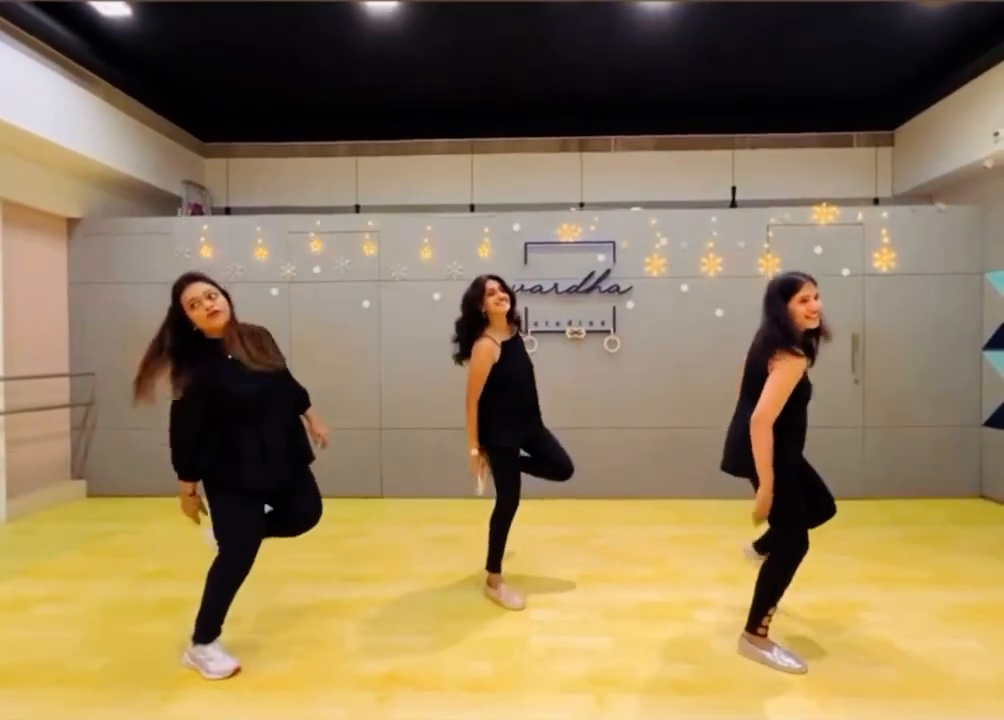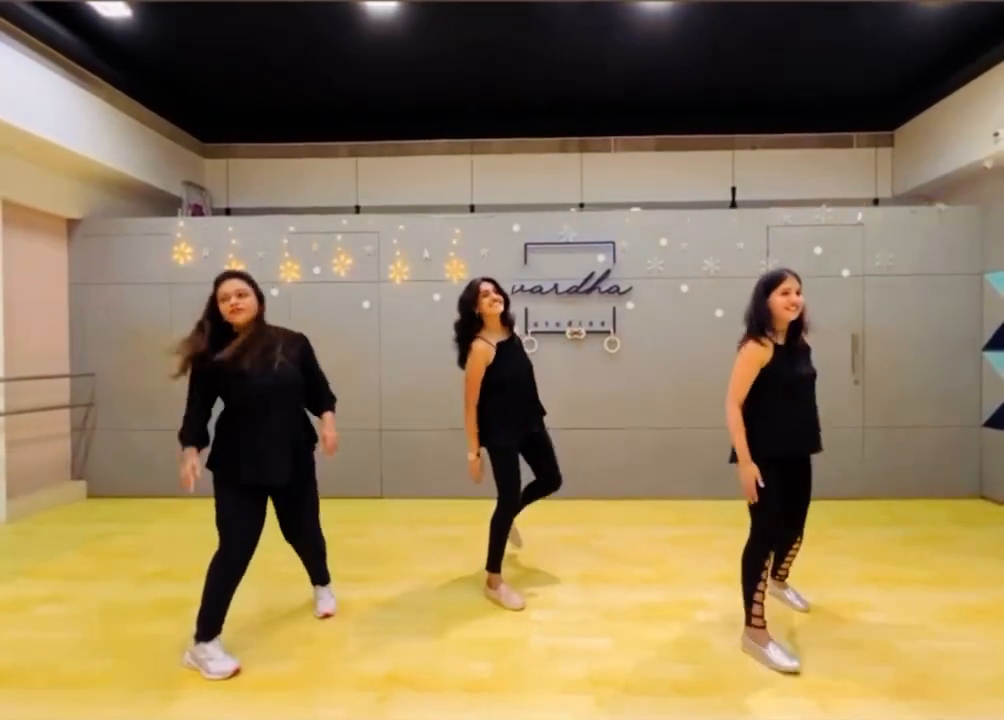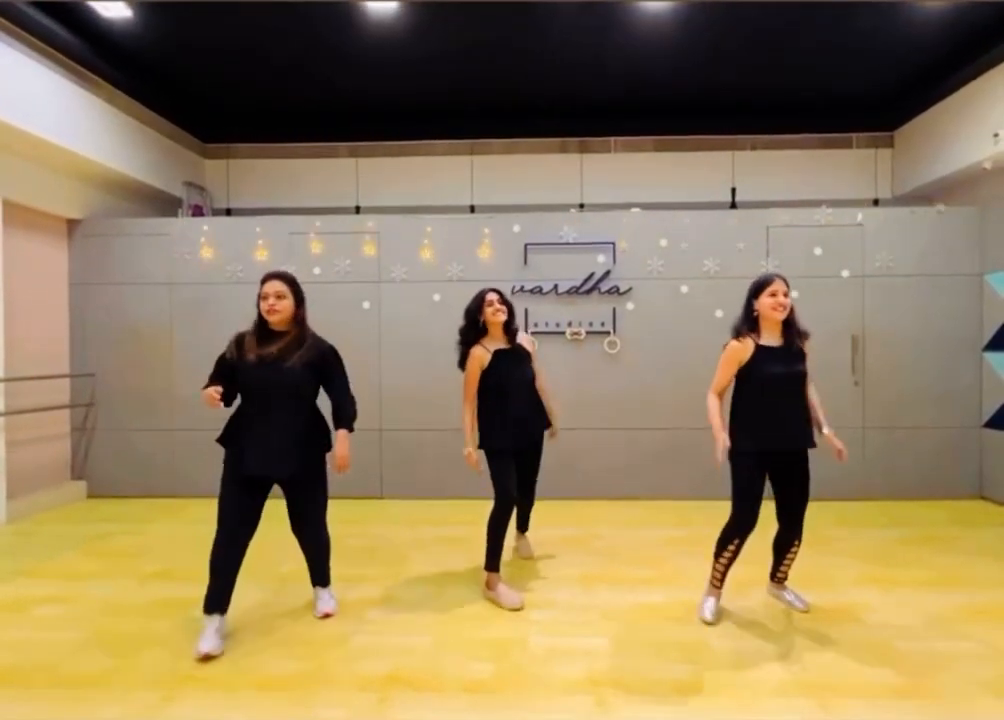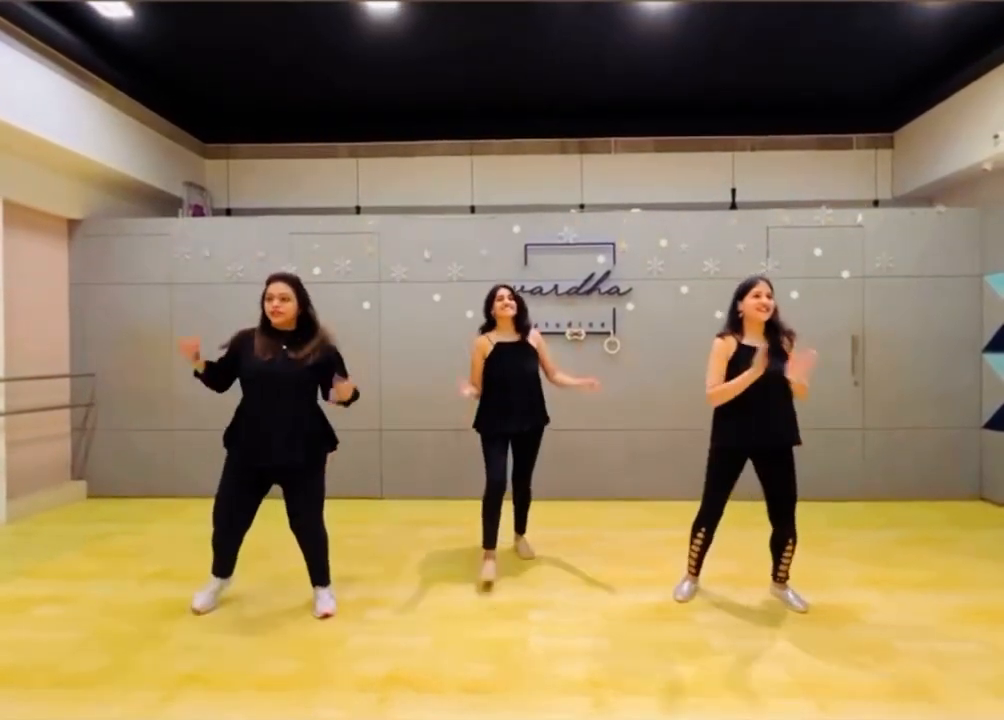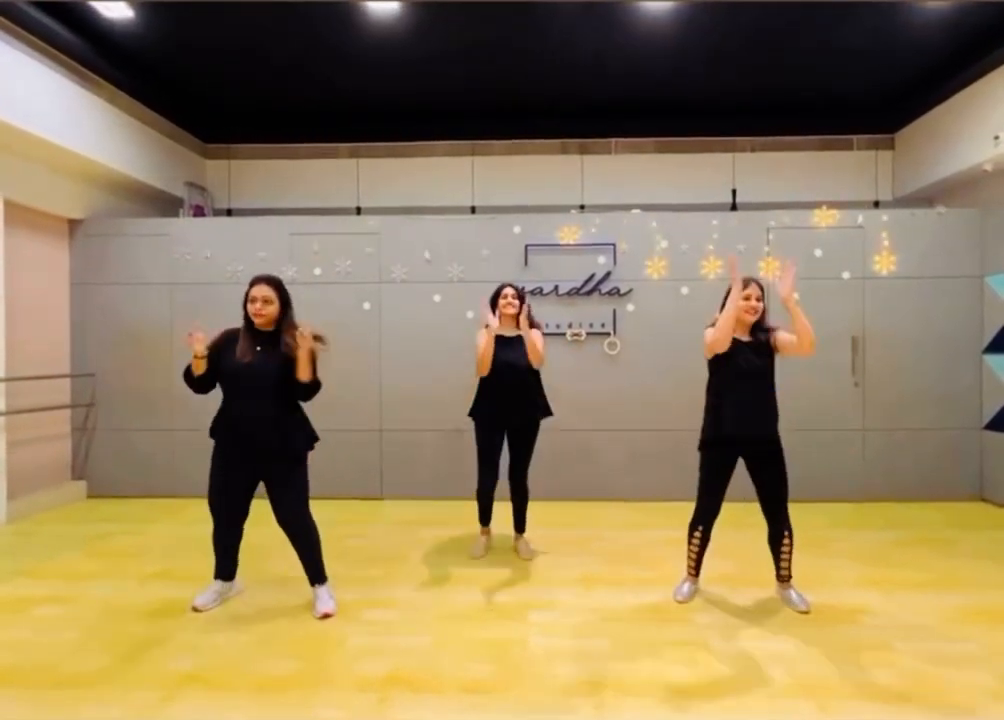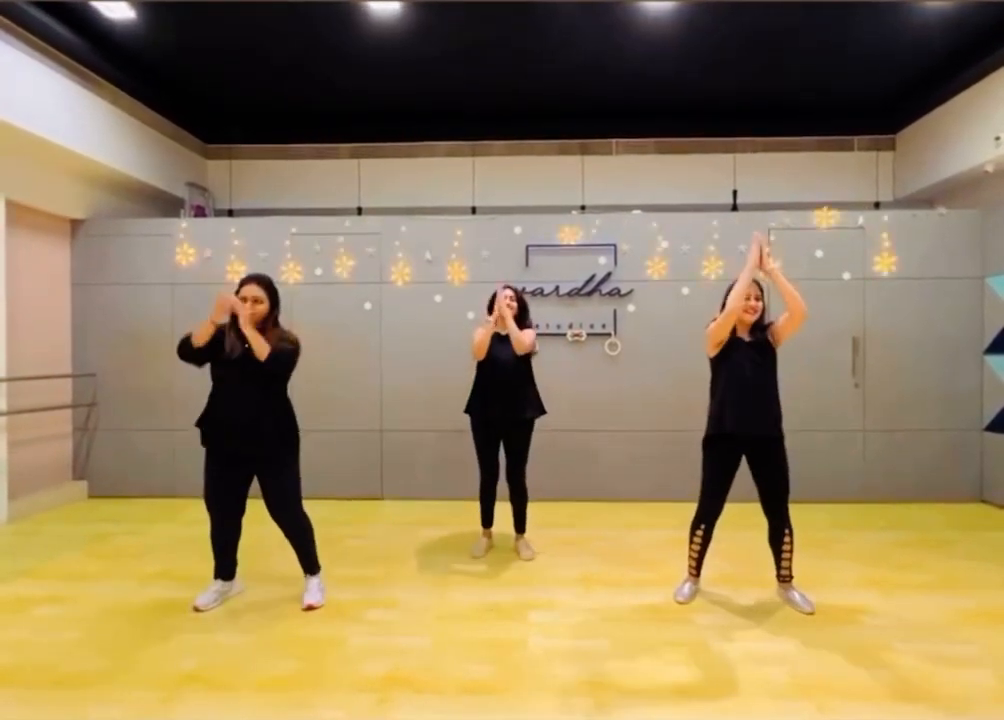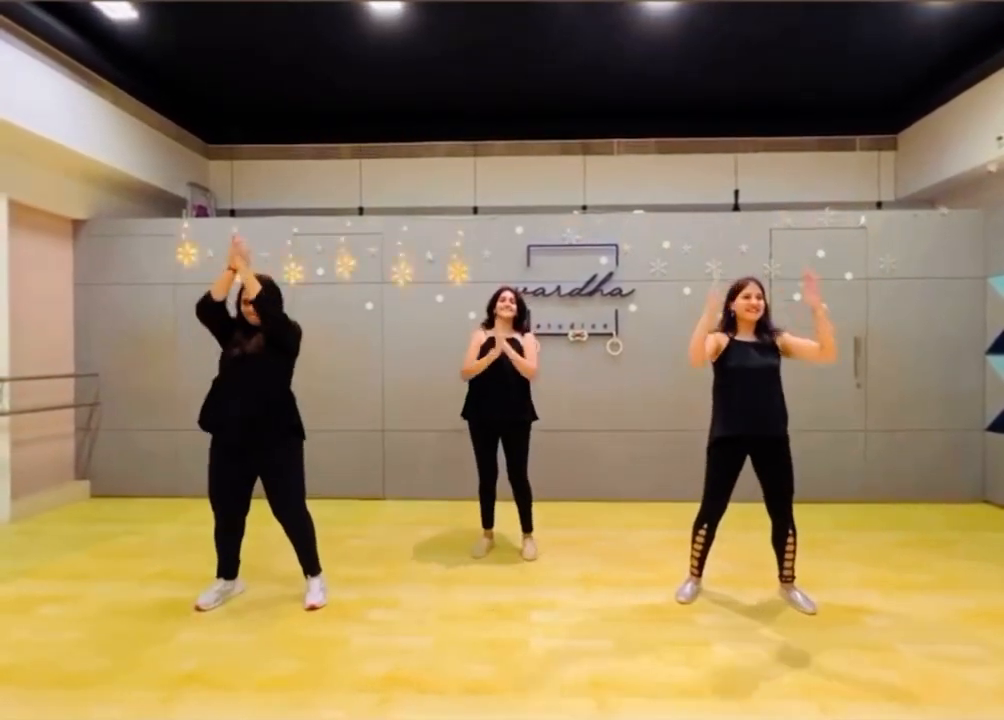
dt=0.2s
person 1, frame 1
left shoulder: (259, 339)
right shoulder: (194, 366)
left elbow: (287, 384)
right elbow: (187, 431)
left wrist: (311, 416)
right wrist: (188, 489)
left hip: (286, 454)
right hip: (232, 468)
left knee: (304, 515)
right knee: (239, 551)
left ankle: (234, 529)
right ankle: (202, 645)
person 1, frame 2
left shoulder: (292, 344)
right shoulder: (209, 356)
left elbow: (316, 385)
right elbow: (197, 410)
left wrist: (328, 418)
right wrist: (191, 452)
left hip: (292, 457)
right hip: (237, 463)
left knee: (304, 532)
right knee: (236, 548)
left ankle: (321, 586)
right ankle: (205, 643)
person 1, frame 3
left shoulder: (319, 351)
right shoulder: (242, 345)
left elbow: (342, 397)
right elbow: (223, 384)
left wrist: (343, 437)
right wrist: (211, 389)
left hip: (303, 455)
right hip: (248, 452)
left knee: (310, 527)
right knee: (232, 532)
left ankle: (321, 588)
right ankle: (214, 617)
person 1, frame 4
left shoulder: (318, 346)
right shoulder: (246, 342)
left elbow: (338, 390)
right elbow: (220, 381)
left wrist: (348, 391)
right wrist: (197, 361)
left hip: (302, 450)
right hip: (249, 447)
left knee: (307, 521)
right knee: (228, 516)
left ankle: (322, 588)
right ankle: (219, 579)
person 1, frame 5
left shoulder: (294, 346)
right shoulder: (227, 340)
left elbow: (305, 393)
right elbow: (200, 384)
left wrist: (304, 357)
right wrist: (198, 357)
left hip: (283, 447)
right hip: (234, 446)
left knee: (295, 517)
right knee: (226, 516)
left ankle: (321, 587)
right ankle: (224, 581)
person 1, frame 6
left shoulder: (284, 343)
right shoulder: (221, 339)
left elbow: (275, 367)
right elbow: (188, 351)
left wrist: (250, 330)
right wrist: (212, 321)
left hip: (273, 443)
right hip: (224, 442)
left knee: (288, 511)
right knee: (222, 513)
left ankle: (313, 576)
right ankle: (224, 579)
person 1, frame 7
left shoulder: (286, 335)
right shoulder: (231, 333)
left elbow: (270, 307)
right elbow: (207, 308)
left wrist: (246, 268)
right wrist: (231, 267)
left hip: (276, 438)
right hip: (229, 438)
left knee: (290, 509)
right knee: (227, 511)
left ankle: (314, 578)
right ankle: (227, 580)
person 2, frame 1
left shoulder: (769, 341)
right shoulder: (789, 357)
left elbow: (752, 391)
right elbow: (760, 422)
right wrist: (765, 486)
left hip: (780, 453)
right hip: (766, 457)
left knee: (823, 506)
right knee: (793, 542)
left ankle: (763, 550)
right ankle: (755, 637)
person 2, frame 2
left shoulder: (799, 341)
right shoulder: (757, 346)
right elbow: (732, 405)
right wrist: (744, 461)
left hip: (795, 449)
right hip: (763, 451)
left knee: (794, 523)
right knee: (766, 531)
left ankle: (778, 581)
right ankle: (757, 634)
person 2, frame 3
left shoulder: (799, 342)
right shoulder: (741, 346)
right elbow: (714, 393)
left wrist: (825, 428)
right wrist: (719, 432)
left hip: (792, 445)
right hip: (749, 445)
left knee: (793, 519)
right knee: (744, 520)
left ankle: (778, 582)
right ankle: (713, 590)
person 2, frame 4
left shoulder: (784, 341)
right shoulder: (725, 344)
left elbow: (800, 393)
right elbow: (715, 396)
left wrist: (797, 376)
right wrist: (752, 374)
left hip: (775, 441)
right hip: (730, 440)
left knee: (784, 518)
right knee: (711, 512)
left ankle: (780, 582)
right ankle: (691, 576)
person 2, frame 5
left shoulder: (771, 339)
right shoulder: (715, 336)
left elbow: (807, 345)
right elbow: (721, 340)
left wrist: (788, 296)
right wrist: (734, 288)
left hip: (763, 437)
right hip: (721, 436)
left knee: (778, 513)
right knee: (706, 510)
left ankle: (784, 584)
right ankle: (691, 577)
person 2, frame 6
left shoulder: (769, 335)
right shoulder: (719, 337)
left elbow: (799, 314)
right elbow: (725, 321)
left wrist: (771, 269)
right wrist: (749, 265)
left hip: (767, 435)
right hip: (724, 435)
left knee: (778, 512)
right knee: (709, 510)
left ankle: (786, 585)
right ankle: (692, 577)
person 2, frame 7
left shoulder: (777, 340)
right shoulder: (720, 339)
left elbow: (828, 354)
right elbow: (695, 358)
left wrist: (817, 308)
right wrist: (710, 312)
left hip: (772, 436)
right hip: (728, 435)
left knee: (782, 513)
right knee: (712, 509)
left ankle: (787, 584)
right ankle: (694, 578)
person 3, frame 1
left shoulder: (514, 331)
right shoulder: (484, 345)
right elbow: (472, 400)
right wrist: (474, 447)
left hip: (527, 421)
right hip: (499, 429)
left knee: (563, 468)
right knee: (509, 500)
left ankle: (500, 476)
right ankle: (493, 581)
person 3, frame 2
left shoulder: (512, 333)
right shoulder: (480, 347)
right elbow: (470, 403)
right wrist: (473, 450)
left hip: (530, 422)
right hip: (499, 431)
left knee: (551, 480)
right knee: (509, 499)
left ankle: (510, 518)
right ankle: (493, 581)
person 3, frame 3
left shoulder: (524, 342)
right shoulder: (476, 352)
right elbow: (469, 401)
left wrist: (550, 418)
right wrist: (471, 444)
left hip: (529, 429)
right hip: (496, 435)
left knee: (527, 491)
right knee: (505, 497)
left ankle: (521, 535)
right ankle: (492, 579)
person 3, frame 4
left shoulder: (533, 338)
right shoulder: (483, 343)
left elbow: (553, 376)
right elbow: (476, 385)
left wrist: (580, 383)
right wrist: (468, 391)
left hip: (530, 420)
right hip: (495, 423)
left knee: (522, 480)
right knee: (496, 484)
left ankle: (520, 537)
right ankle: (489, 555)
person 3, frame 5
left shoulder: (533, 334)
right shoulder: (485, 335)
left elbow: (538, 362)
right elbow: (482, 370)
left wrist: (523, 325)
right wrist: (492, 330)
left hip: (526, 415)
right hip: (489, 414)
left knee: (519, 476)
right knee: (487, 475)
left ankle: (520, 536)
right ankle: (484, 532)
person 3, frame 6
left shoulder: (526, 332)
right shoulder: (483, 331)
left elbow: (522, 348)
right elbow: (478, 354)
left wrist: (507, 318)
right wrist: (492, 320)
left hip: (519, 413)
right hip: (484, 412)
left knee: (516, 475)
right knee: (488, 474)
left ankle: (521, 536)
right ankle: (486, 533)
person 3, frame 7
left shoulder: (526, 339)
right shoulder: (480, 336)
left elbow: (532, 372)
right elbow: (465, 373)
left wrist: (507, 348)
right wrist: (491, 355)
left hip: (516, 416)
right hip: (481, 415)
left knee: (518, 475)
right knee: (487, 475)
left ankle: (528, 536)
right ankle: (487, 534)
